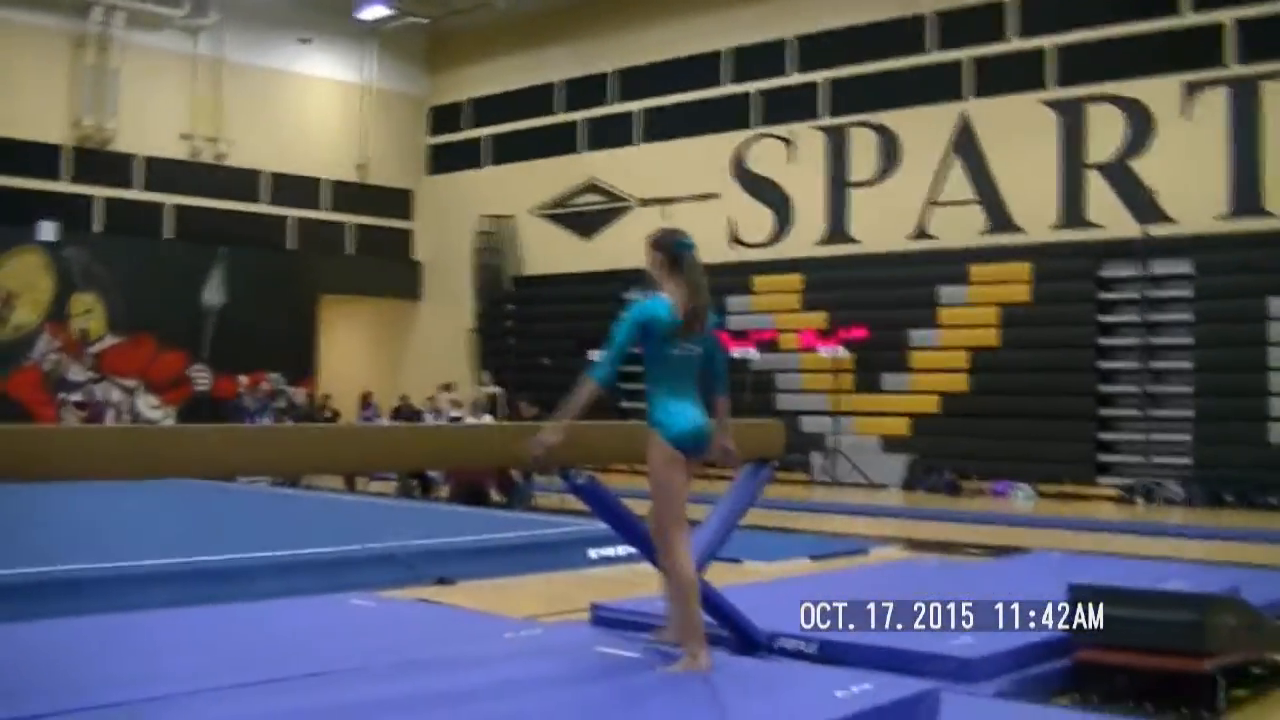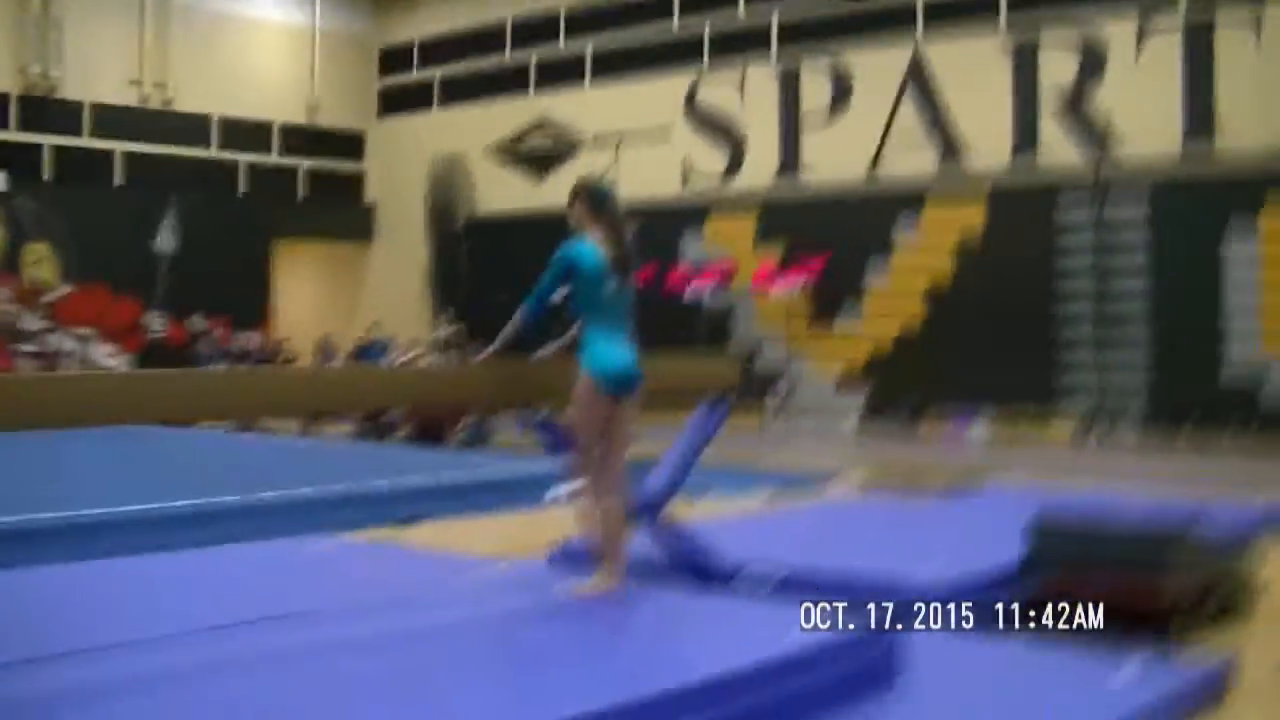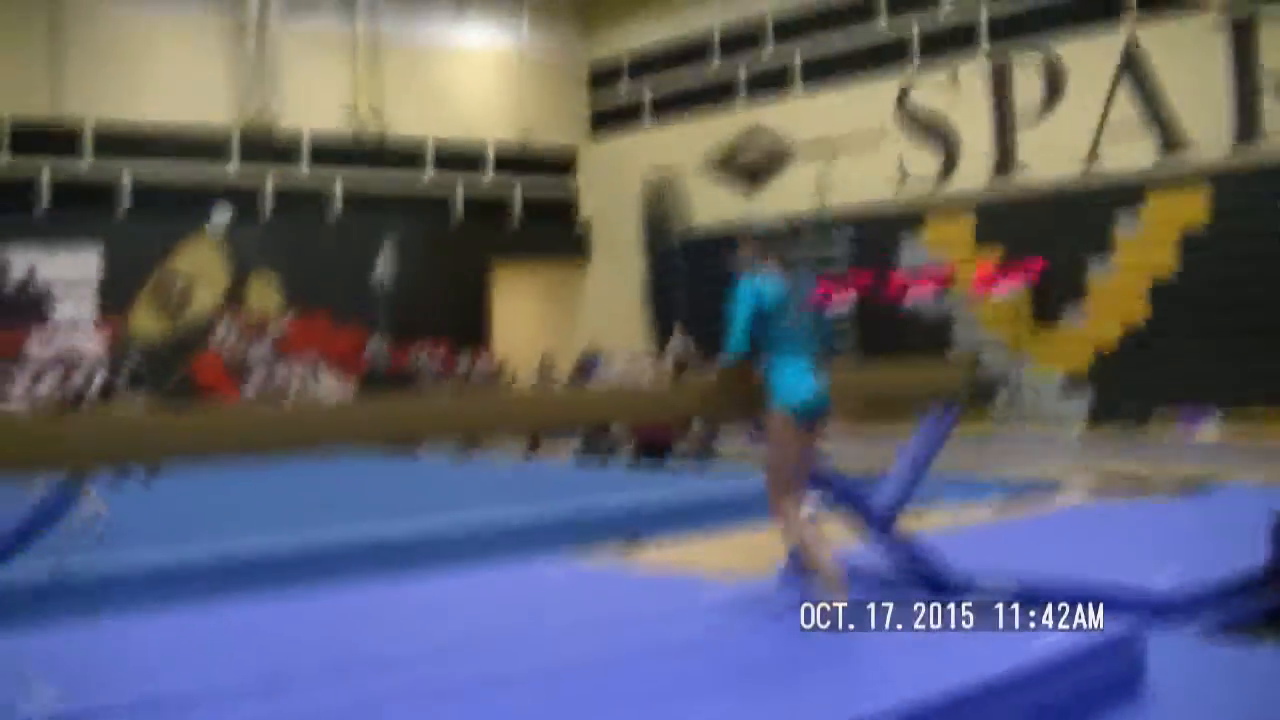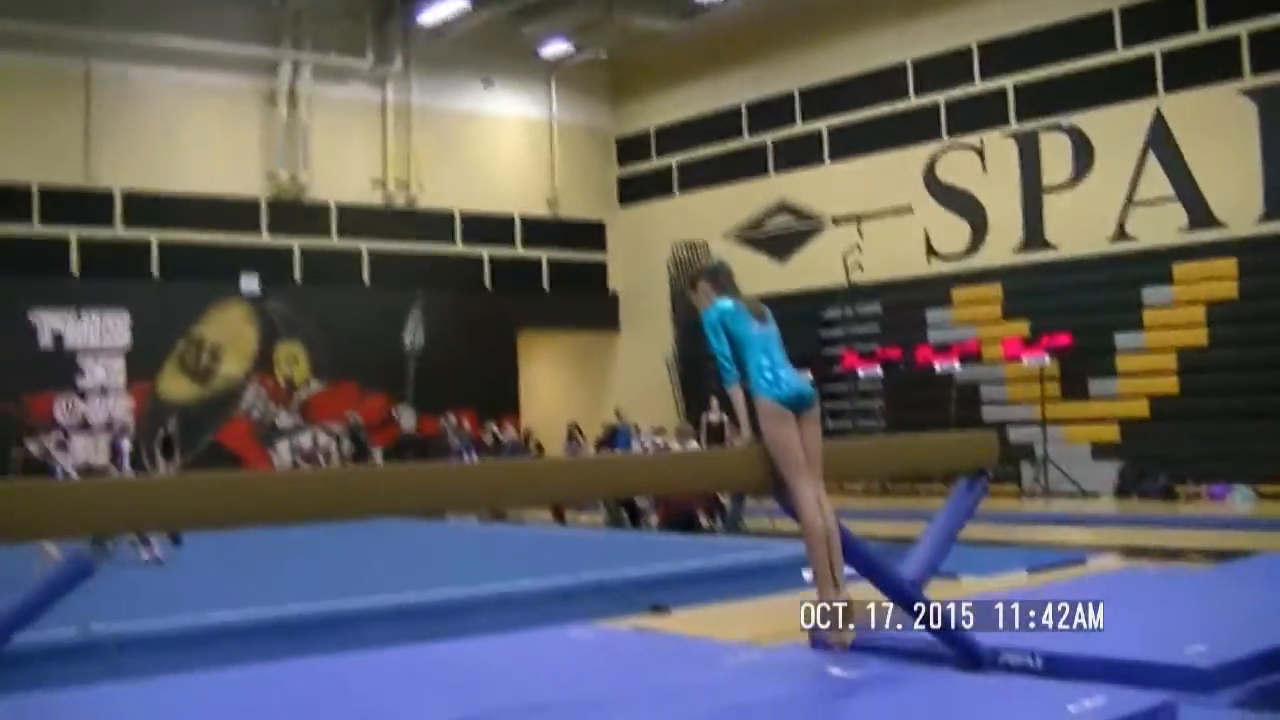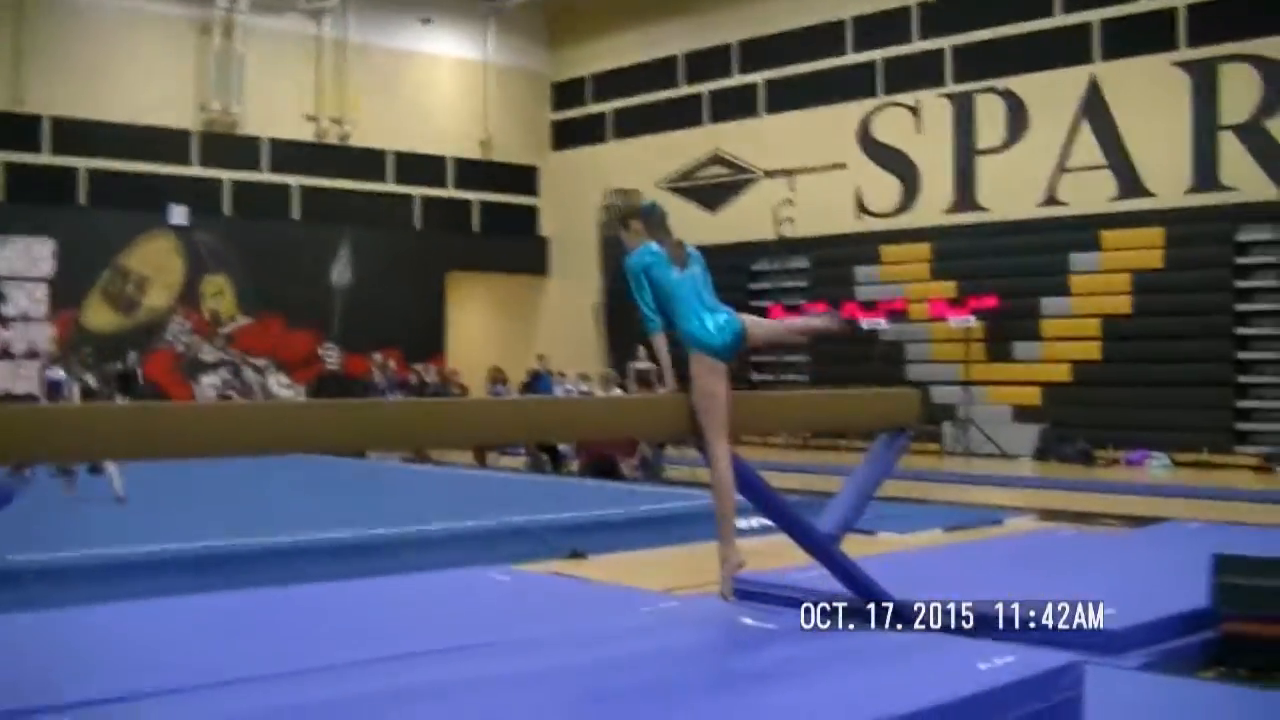
dt=0.7s
person 1, frame 1
left shoulder: (645, 309)
right shoulder: (704, 313)
left elbow: (603, 370)
right elbow: (719, 380)
left wrist: (558, 424)
right wrist: (723, 433)
left hip: (668, 429)
right hip: (697, 425)
left knee: (676, 538)
right knee: (664, 529)
left ankle: (698, 650)
right ankle: (679, 625)
person 1, frame 2
left shoulder: (573, 251)
right shoulder: (621, 255)
left elbow: (535, 305)
left wrist: (493, 349)
left hip: (599, 367)
right hip: (628, 365)
left knee: (589, 469)
right knee: (613, 472)
left ankle: (608, 567)
right ankle: (615, 566)
person 1, frame 3
left shoulder: (749, 288)
right shoulder: (799, 286)
left elbow: (735, 349)
left hip: (788, 397)
right hip: (815, 393)
left knee: (781, 500)
right knee: (790, 494)
left ankle: (830, 582)
right ankle: (830, 576)
person 1, frame 4
left shoulder: (714, 314)
right shoulder: (758, 309)
left elbow: (730, 372)
left wrist: (745, 428)
right wrist: (753, 424)
left hip: (773, 397)
right hip: (803, 390)
left knee: (804, 491)
right knee: (817, 491)
left ankle: (826, 597)
right ankle: (838, 593)
person 1, frame 5
left shoulder: (637, 260)
right shoulder: (689, 253)
left elbow: (654, 321)
left wrist: (669, 380)
left hip: (707, 347)
right hip: (733, 326)
left knee: (717, 449)
right knee: (781, 330)
left ankle: (728, 551)
right ankle: (823, 323)
